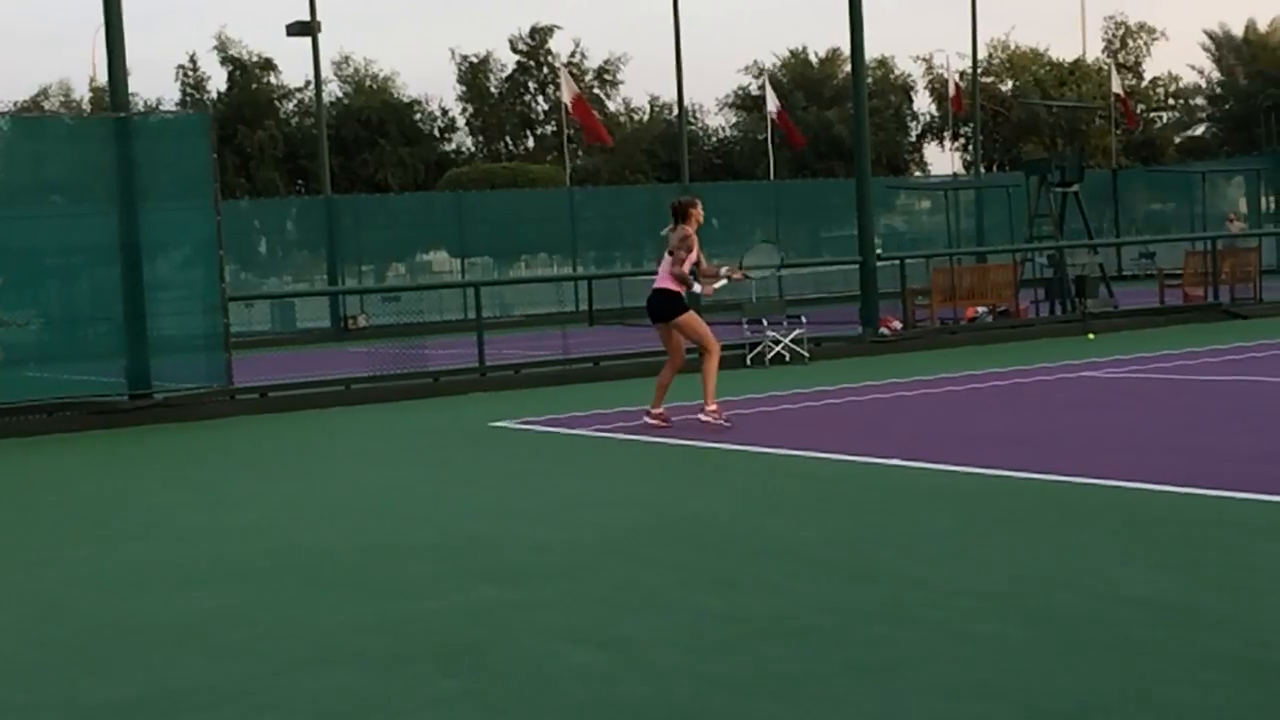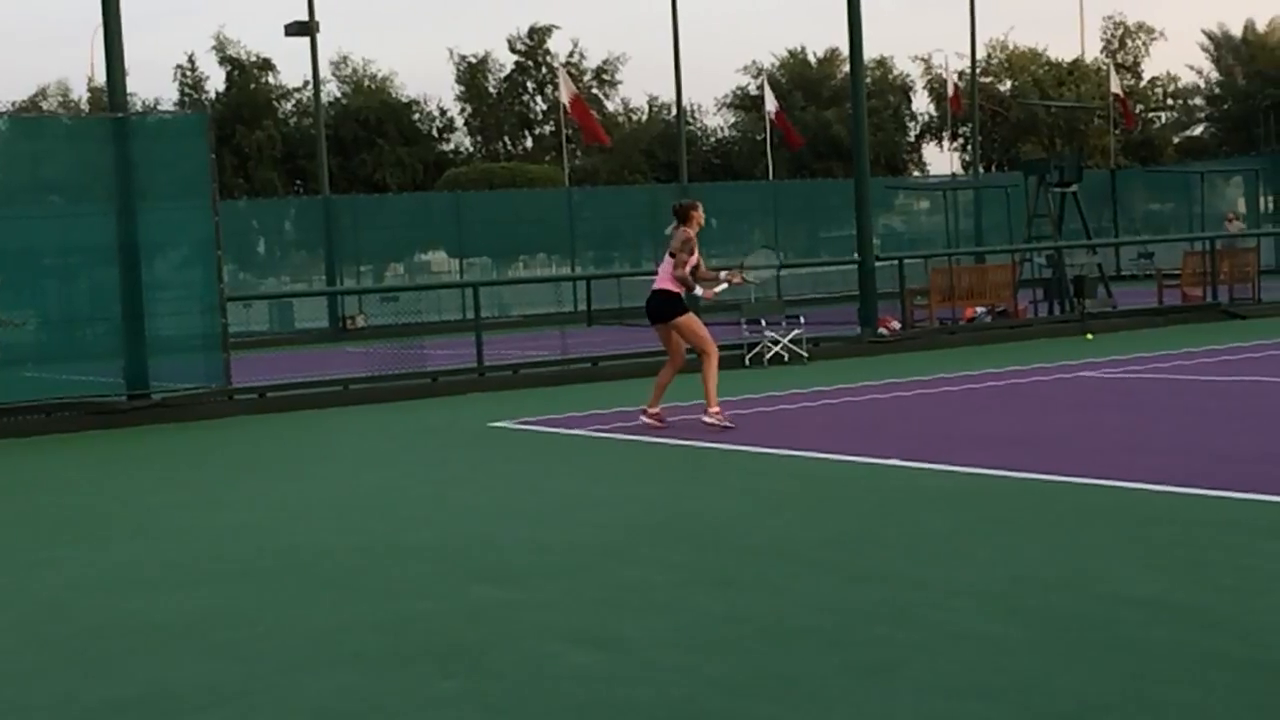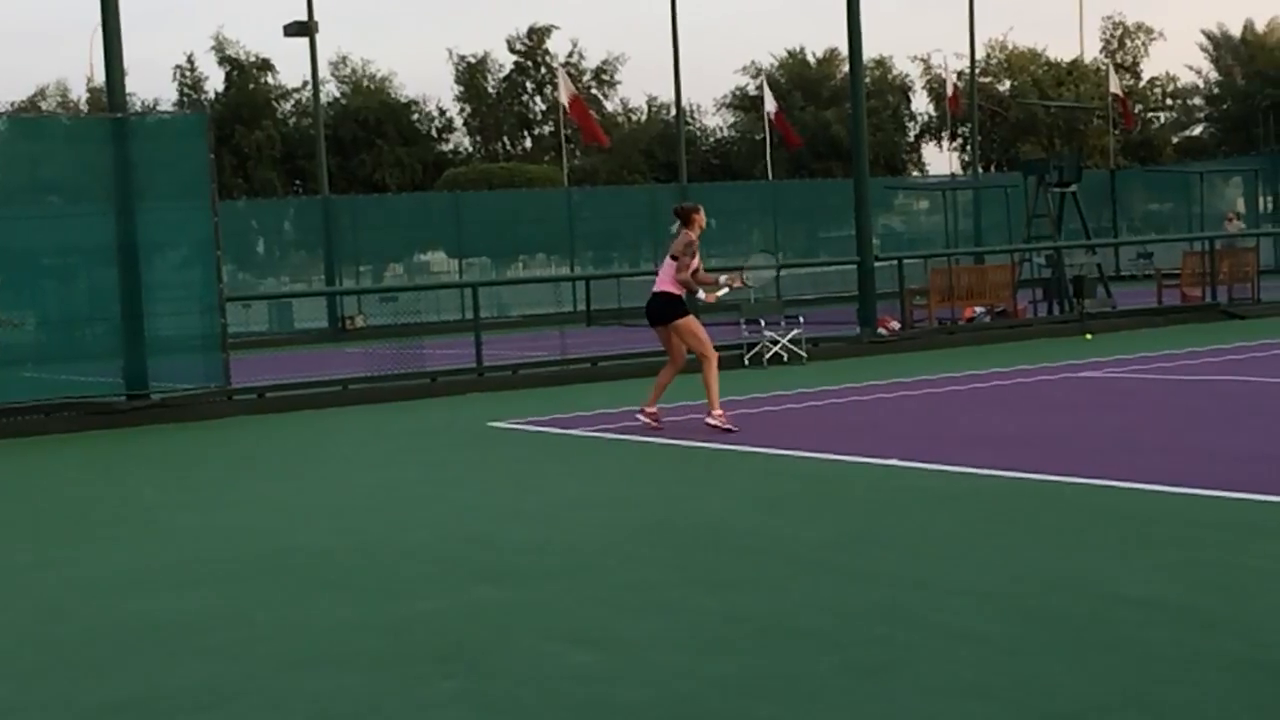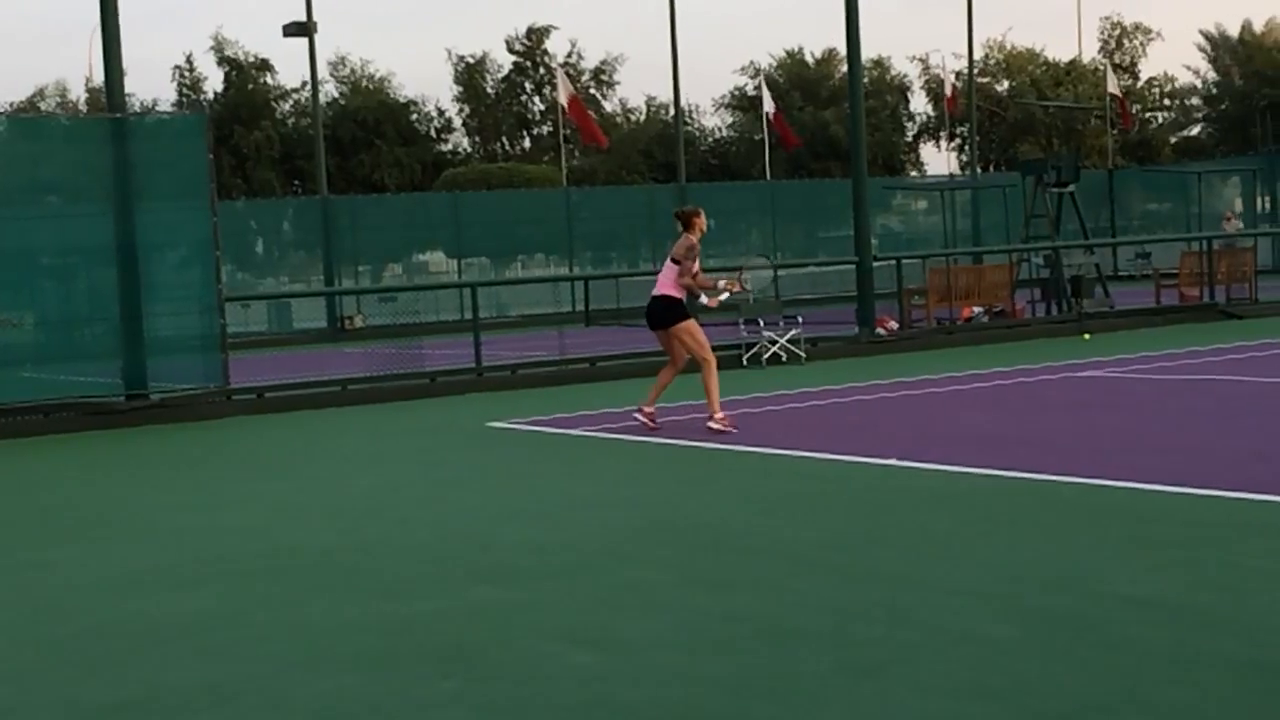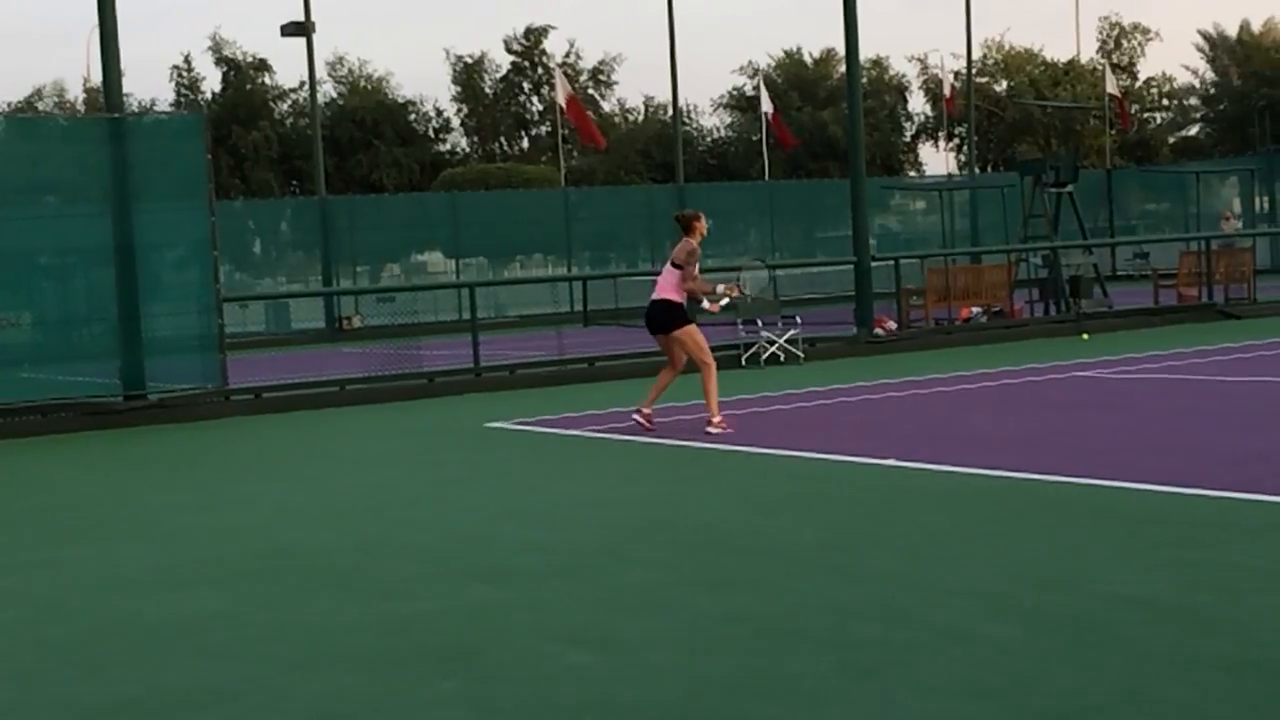
dt=0.1s
person 1, frame 1
left shoulder: (688, 237)
right shoulder: (686, 236)
left elbow: (702, 269)
right elbow: (676, 270)
left wrist: (726, 272)
right wrist: (697, 288)
left hip: (657, 301)
right hip: (669, 299)
left knee: (676, 358)
right knee: (712, 349)
left ankle: (655, 411)
right ankle: (710, 407)
person 1, frame 2
left shoulder: (686, 238)
right shoulder: (688, 238)
left elbow: (700, 273)
right elbow: (678, 273)
left wrist: (726, 276)
right wrist: (699, 292)
left hip: (657, 302)
right hip: (668, 300)
left knee: (677, 358)
right knee: (710, 351)
left ankle: (652, 410)
right ankle: (712, 410)
person 1, frame 3
left shoulder: (686, 240)
right shoulder: (690, 241)
left elbow: (698, 275)
right elbow: (681, 276)
left wrist: (725, 280)
right wrist: (702, 295)
left hip: (656, 304)
right hip: (669, 303)
left knee: (677, 360)
right knee: (709, 355)
left ankle: (649, 409)
right ankle: (715, 412)
person 1, frame 4
left shoulder: (686, 243)
right shoulder: (691, 245)
left elbow: (697, 279)
right elbow: (683, 280)
left wrist: (723, 285)
right wrist: (705, 299)
left hip: (656, 307)
right hip: (669, 306)
left knee: (677, 361)
right knee: (708, 359)
left ankle: (647, 409)
right ankle: (717, 416)
person 1, frame 5
left shoulder: (684, 247)
right shoulder: (691, 249)
left elbow: (694, 284)
right elbow: (688, 286)
left wrist: (721, 289)
right wrist: (706, 304)
left hip: (655, 311)
right hip: (670, 310)
left knee: (676, 364)
right knee: (708, 364)
left ankle: (644, 410)
right ankle: (715, 420)
